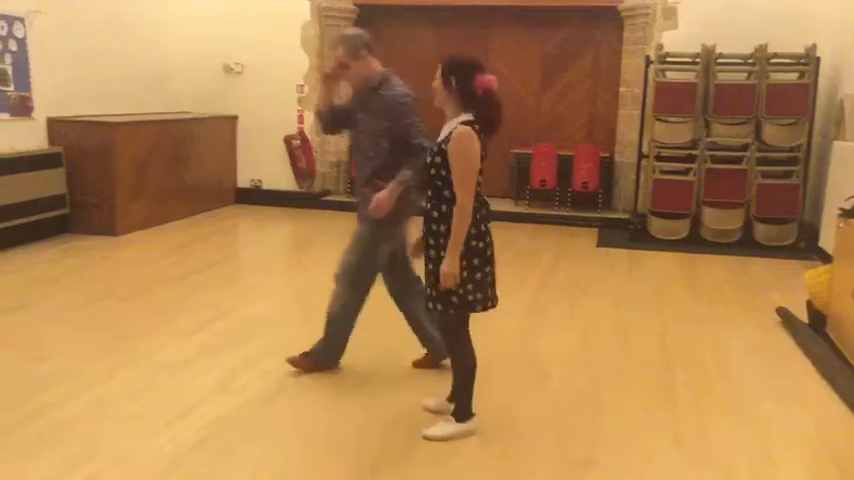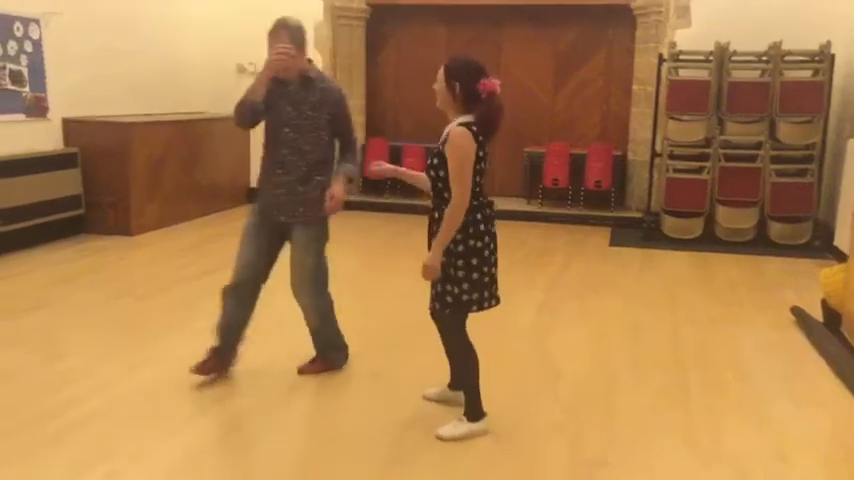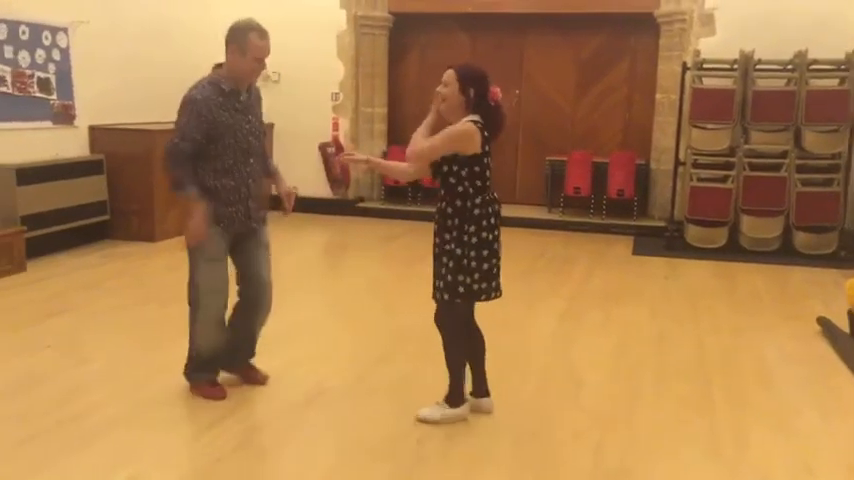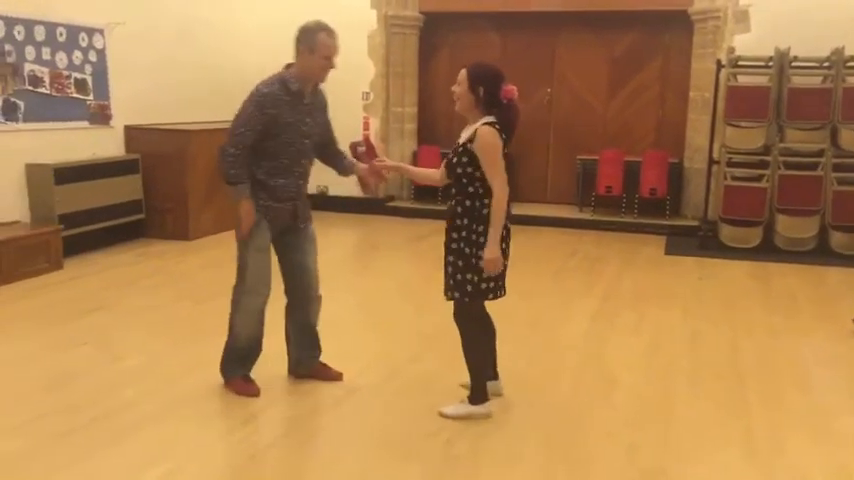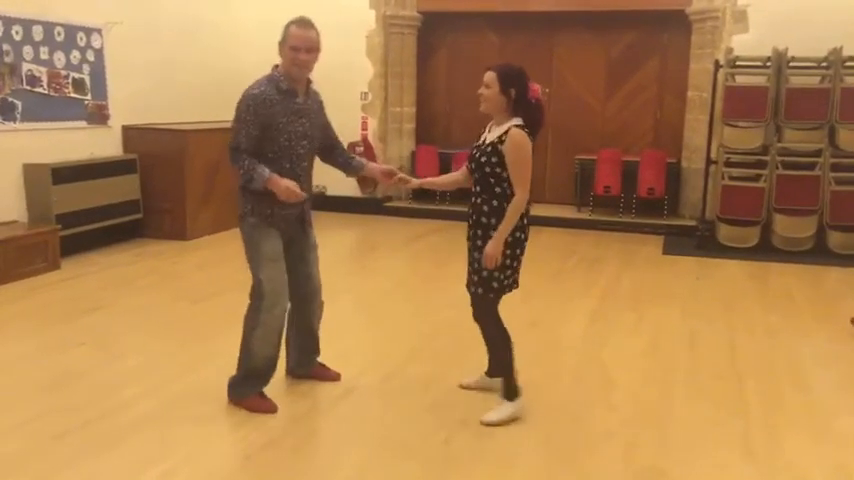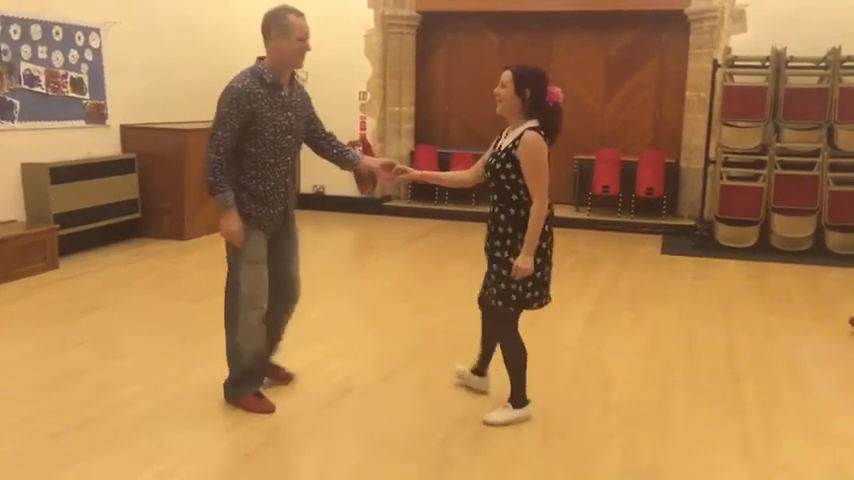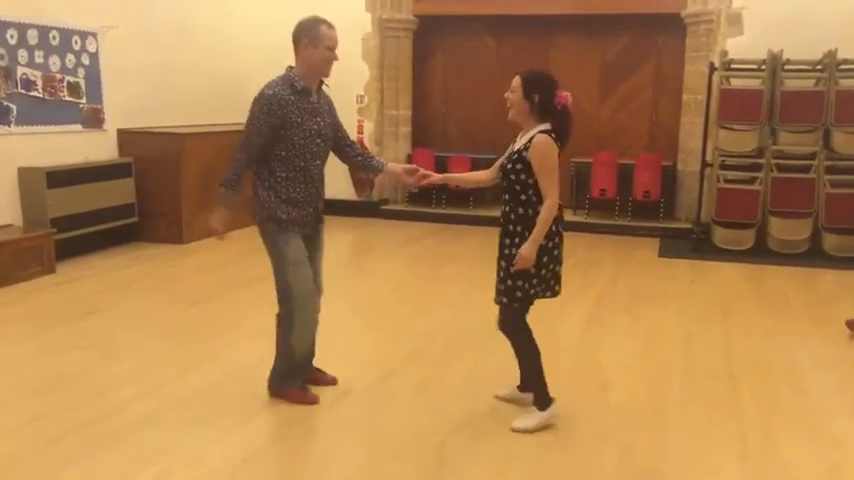
dt=0.7s
person 1, frame 1
left shoulder: (396, 97)
right shoulder: (365, 93)
left elbow: (421, 152)
right elbow: (331, 125)
left wrist: (393, 190)
right wrist: (328, 89)
left hip: (385, 204)
right hip: (372, 200)
left knee: (351, 277)
right knee: (400, 276)
left ankle: (326, 353)
right ankle: (438, 346)
person 1, frame 2
left shoulder: (327, 91)
right shoulder: (266, 84)
left elbow: (349, 144)
right elbow: (244, 119)
left wrist: (340, 181)
right wrist: (267, 72)
left hip: (309, 205)
right hip: (269, 201)
left knee: (307, 284)
right knee: (243, 278)
left ankle: (331, 352)
right ankle: (223, 351)
person 1, frame 3
left shoulder: (252, 93)
right shoulder: (201, 97)
right elbow: (177, 159)
left wrist: (277, 179)
right wrist: (197, 206)
left hip: (252, 212)
right hip: (212, 213)
left knee: (259, 292)
right knee: (210, 299)
left ankle: (238, 358)
right ankle: (202, 372)
person 1, frame 4
left shoulder: (318, 99)
right shoulder: (268, 94)
left elbow: (326, 148)
right elbow: (233, 148)
left wrist: (355, 168)
right wrist: (244, 199)
left hip: (297, 209)
right hip: (262, 207)
left knee: (306, 287)
right knee: (253, 290)
left ankle: (305, 360)
right ankle: (235, 369)
person 1, frame 5
left shoulder: (313, 100)
right shoulder: (259, 96)
left elbow: (330, 149)
right elbow: (238, 154)
left wrist: (369, 168)
right wrist: (273, 181)
left hip: (299, 214)
right hip: (262, 215)
left knee: (308, 292)
right knee: (271, 300)
left ankle: (303, 360)
right ankle: (246, 385)
person 1, frame 6
left shoulder: (297, 93)
right shoulder: (242, 90)
left elbow: (321, 140)
right elbow: (218, 154)
left wrist: (366, 162)
right wrist: (227, 210)
left hip: (282, 212)
right hip: (248, 213)
left knee: (286, 290)
right knee: (249, 299)
left ankle: (262, 359)
right ankle: (241, 384)
person 1, frame 7
left shoulder: (323, 101)
right shoulder: (274, 97)
left elbow: (345, 148)
right elbow: (246, 154)
left wrist: (390, 168)
right wrist: (224, 205)
left hip: (311, 214)
right hip: (280, 216)
left knee: (309, 295)
right knee: (299, 298)
left ankle: (301, 365)
right ankle: (285, 379)
person 2, frame 1
left shoulder: (463, 133)
right shoulder: (454, 128)
left elbow: (465, 200)
left wrist: (452, 255)
right wrist: (427, 235)
left hip: (460, 241)
right hip: (444, 235)
left knee: (454, 326)
right knee: (447, 323)
left ankle: (464, 416)
right ankle: (456, 397)
person 2, frame 2
left shoulder: (460, 134)
right shoulder: (459, 129)
left elbow: (460, 200)
right elbow: (441, 183)
left wrist: (436, 252)
right wrist: (396, 172)
left hip: (464, 240)
right hip: (459, 238)
left knee: (451, 324)
right knee: (444, 314)
left ankle: (475, 415)
right ankle: (458, 385)
person 2, frame 3
left shoulder: (467, 130)
right shoulder: (455, 132)
left elbow: (415, 153)
right elbow: (412, 170)
left wrist: (431, 118)
right wrist: (369, 161)
left hip: (471, 233)
right hip: (457, 231)
left knee: (448, 316)
right knee: (461, 316)
left ankle: (455, 402)
right ankle: (480, 394)
person 2, frame 4
left shoulder: (486, 134)
right shoulder: (471, 131)
left elbow: (500, 191)
right elbow: (442, 176)
left wrist: (494, 243)
right wrist: (398, 168)
left hip: (480, 232)
right hip: (465, 230)
left knee: (465, 313)
right knee: (473, 309)
left ankle: (478, 400)
right ankle: (489, 377)
person 2, frame 5
left shoulder: (516, 136)
right shoulder: (490, 130)
left elbow: (521, 196)
right elbow: (466, 177)
left wrist: (499, 240)
right wrist: (420, 183)
left hip: (501, 232)
right hip: (482, 227)
left knee: (484, 310)
right knee: (484, 306)
left ankle: (511, 397)
right ankle: (495, 373)
person 2, frame 6
left shoulder: (531, 140)
right shoulder: (507, 135)
left elbow: (540, 202)
right elbow: (472, 176)
left wrist: (528, 253)
right wrist: (421, 176)
left hip: (522, 240)
right hip: (502, 236)
left knee: (503, 318)
right knee: (490, 306)
left ankle: (519, 403)
right ankle: (479, 372)
person 2, frame 7
left shoulder: (542, 141)
right shoulder: (523, 138)
left elbow: (551, 201)
right elbow: (491, 176)
left wrist: (533, 244)
right wrist: (443, 178)
left hip: (532, 239)
right hip: (516, 236)
left knee: (510, 321)
right knee: (514, 317)
left ankle: (544, 403)
right ankle: (527, 388)
